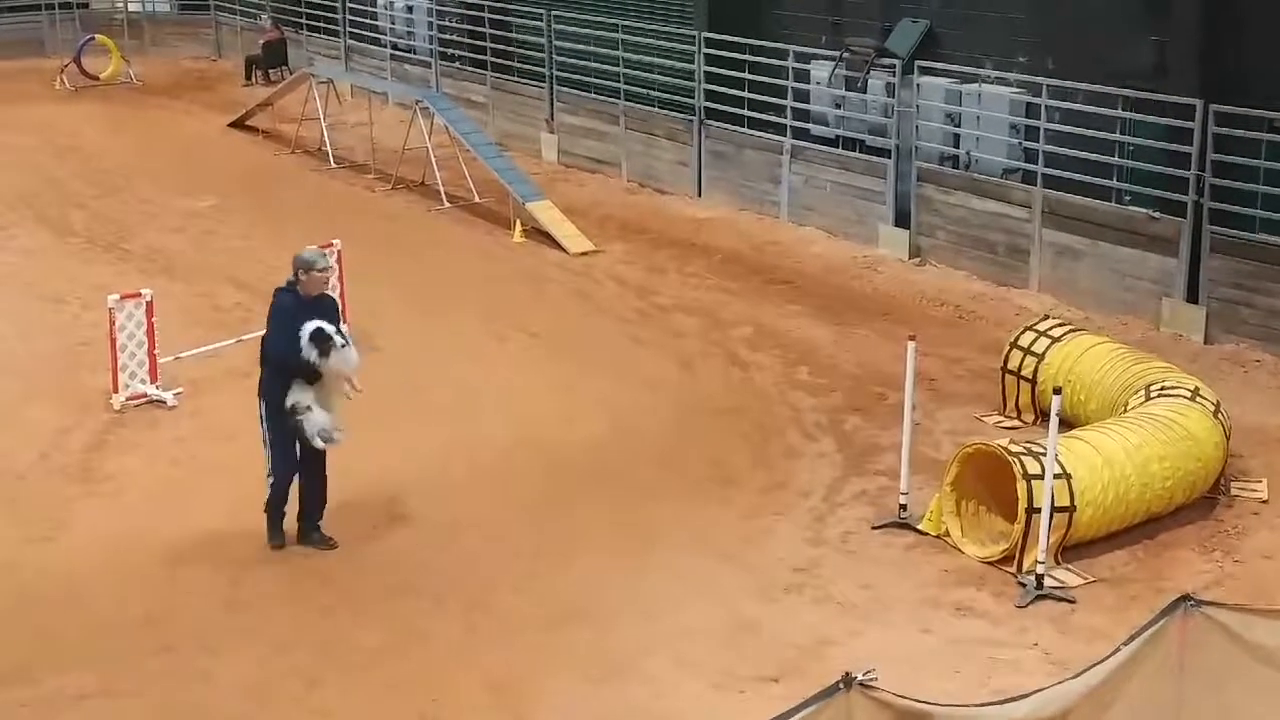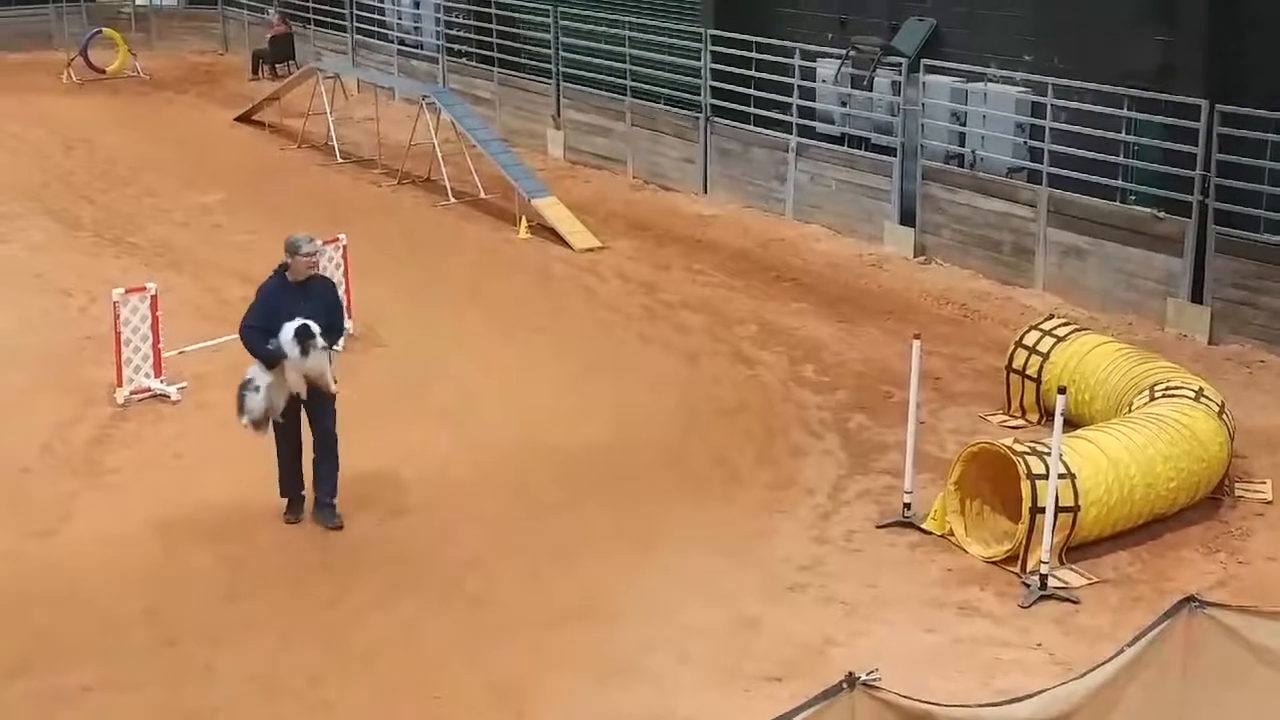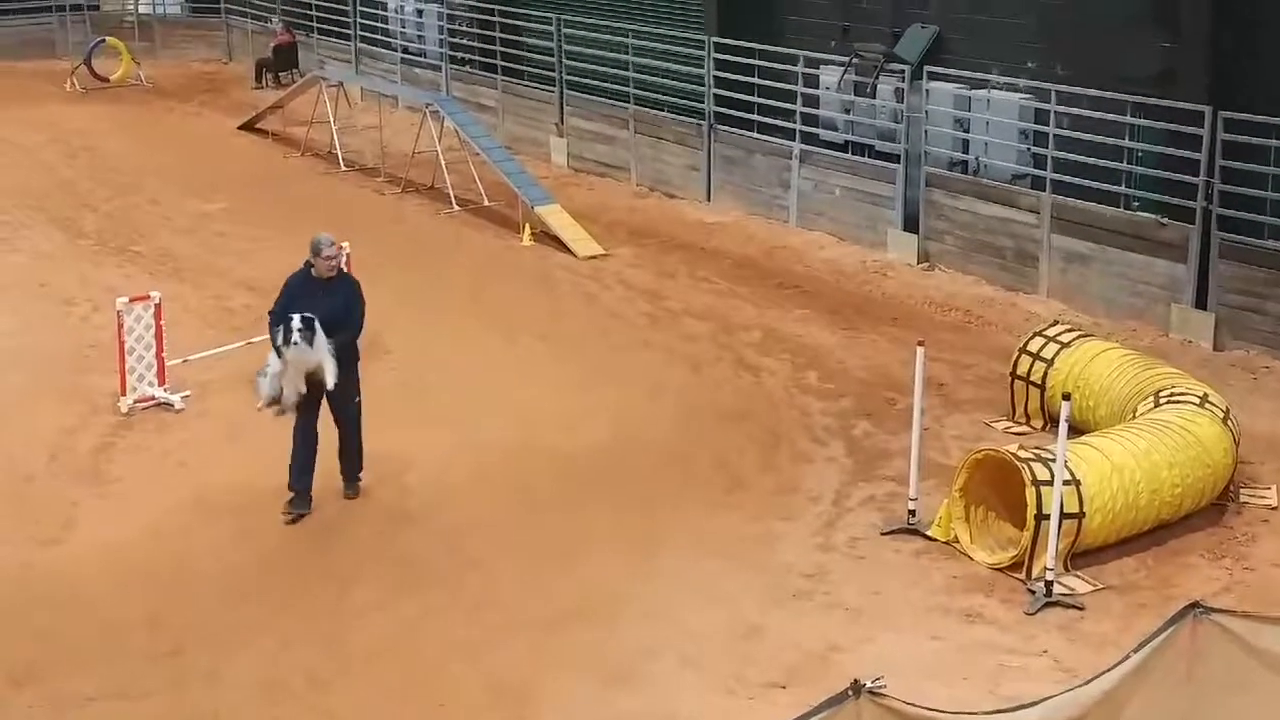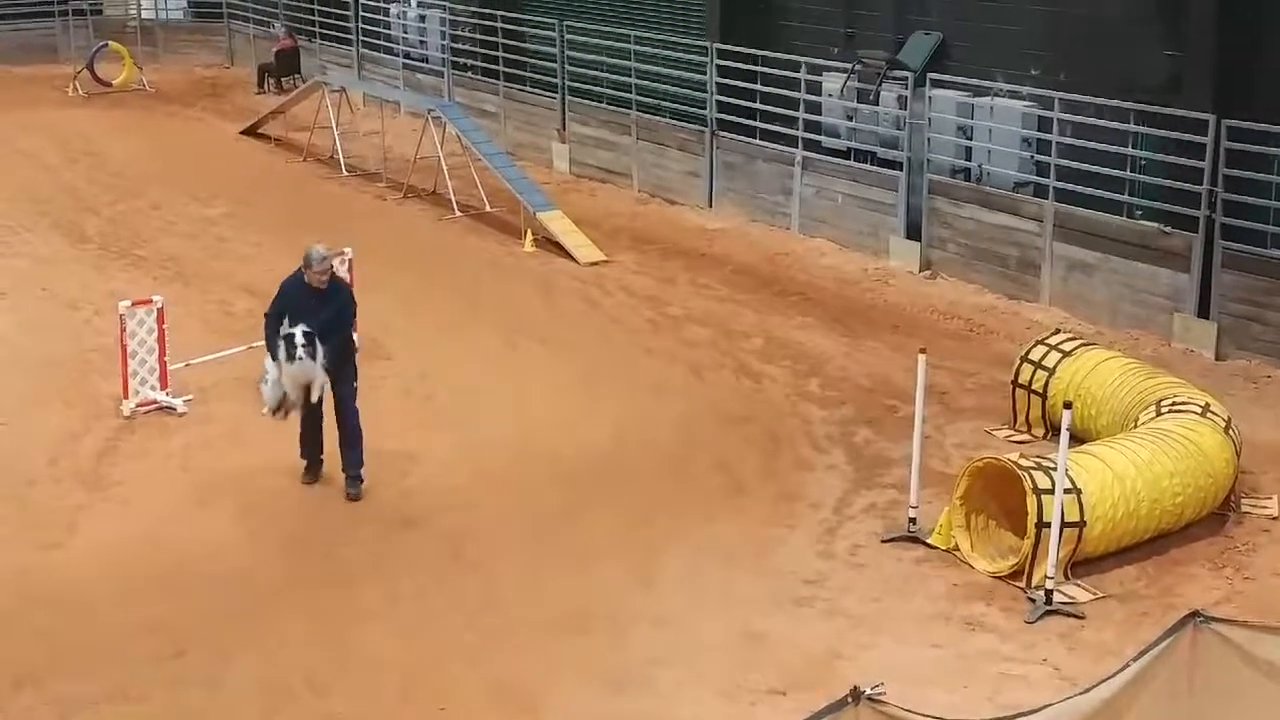
dt=0.5s
person 1, frame 1
left shoulder: (329, 306)
right shoulder: (284, 305)
right elbow: (277, 353)
right wrist: (314, 371)
right hip: (277, 396)
left knee: (314, 463)
right knee: (283, 466)
left ankle: (309, 527)
right ankle: (274, 520)
person 1, frame 2
left shoulder: (325, 287)
right shoulder: (271, 290)
left elbow: (336, 328)
right elbow: (248, 331)
right wrist: (272, 357)
left knee: (326, 435)
right knee: (287, 438)
left ankle: (325, 503)
right ankle: (294, 498)
person 1, frame 3
left shoulder: (349, 285)
right shoulder: (296, 283)
left elbow: (354, 328)
right elbow: (276, 318)
left wrist: (329, 349)
right wrist: (283, 348)
left hip: (341, 363)
left knee: (348, 422)
right knee: (304, 428)
left ankle: (351, 476)
right ankle: (300, 495)
person 1, frame 4
left shoulder: (342, 290)
right shoulder: (290, 287)
left elbow: (345, 330)
right elbow: (272, 319)
left wrist: (324, 356)
right wrist: (276, 354)
left hip: (339, 356)
left knee: (347, 411)
right knee: (310, 410)
left ankle: (353, 475)
right ankle: (312, 462)
